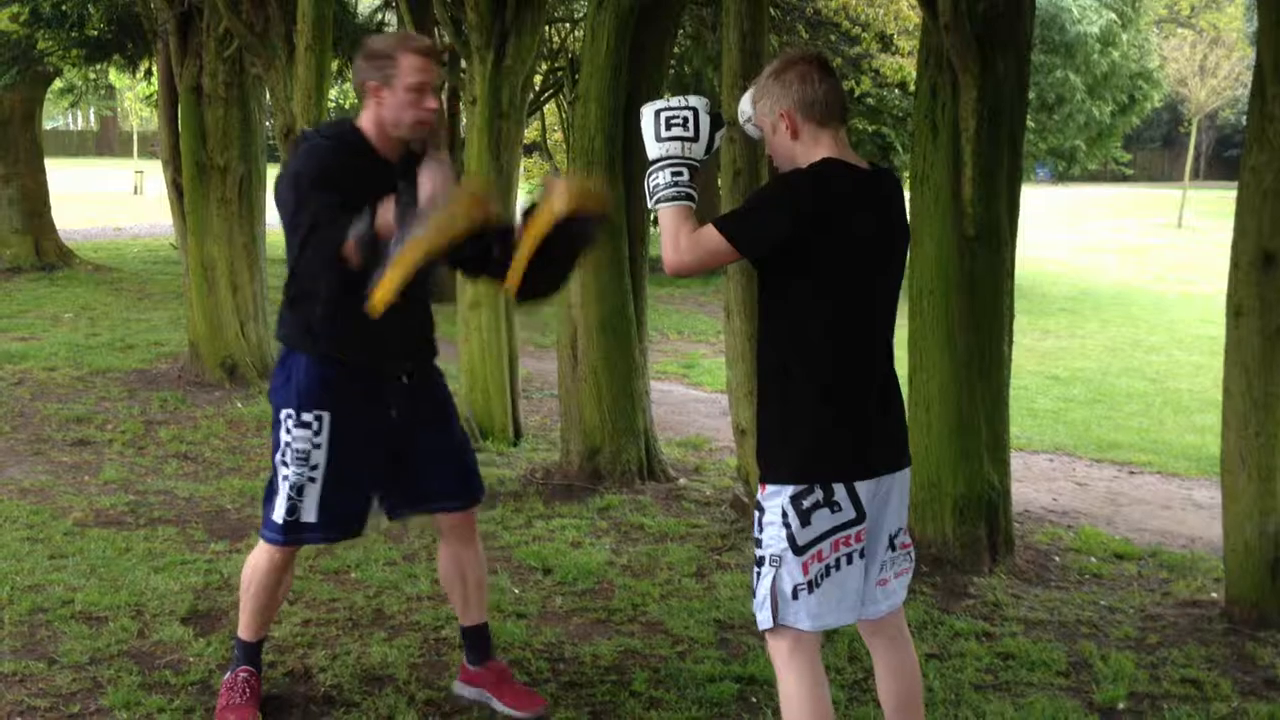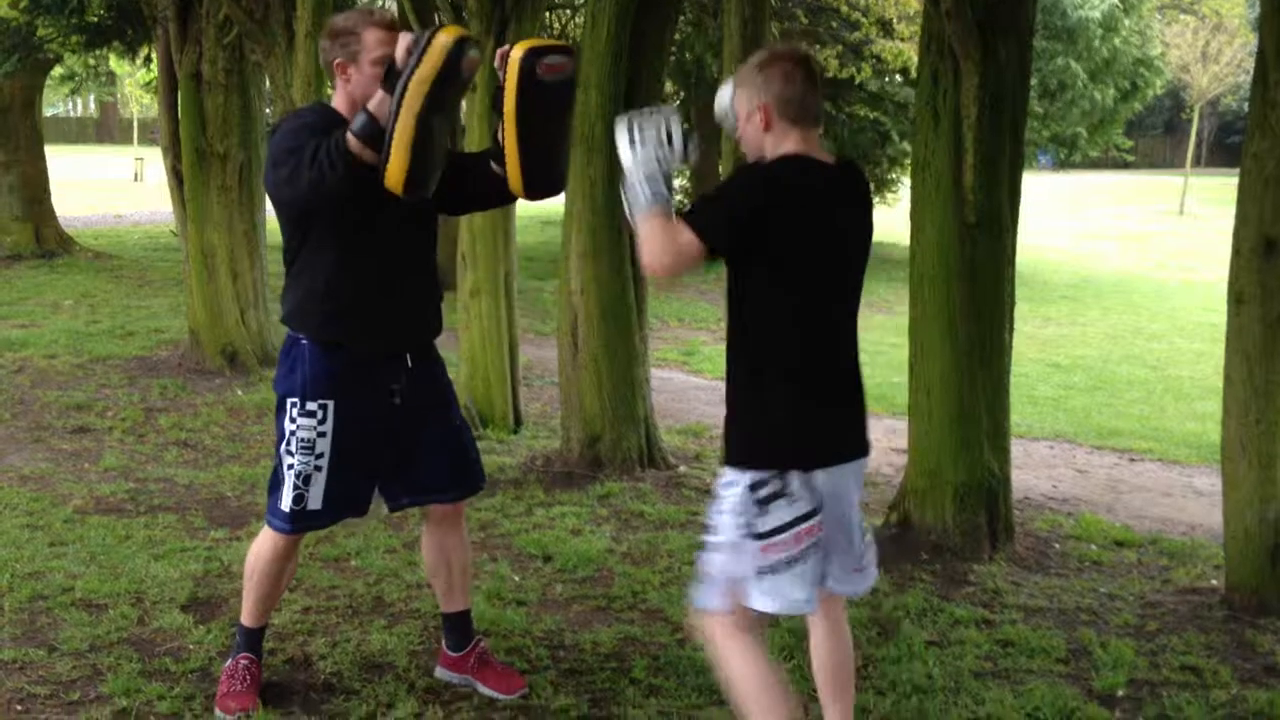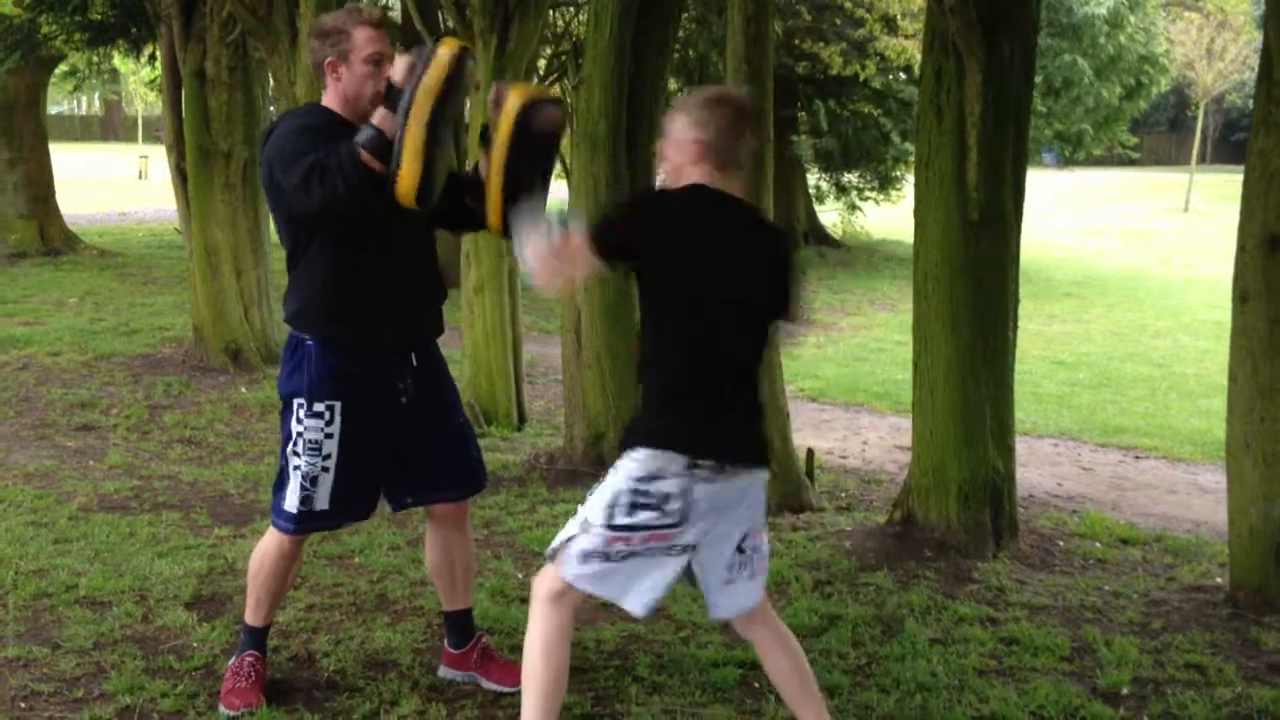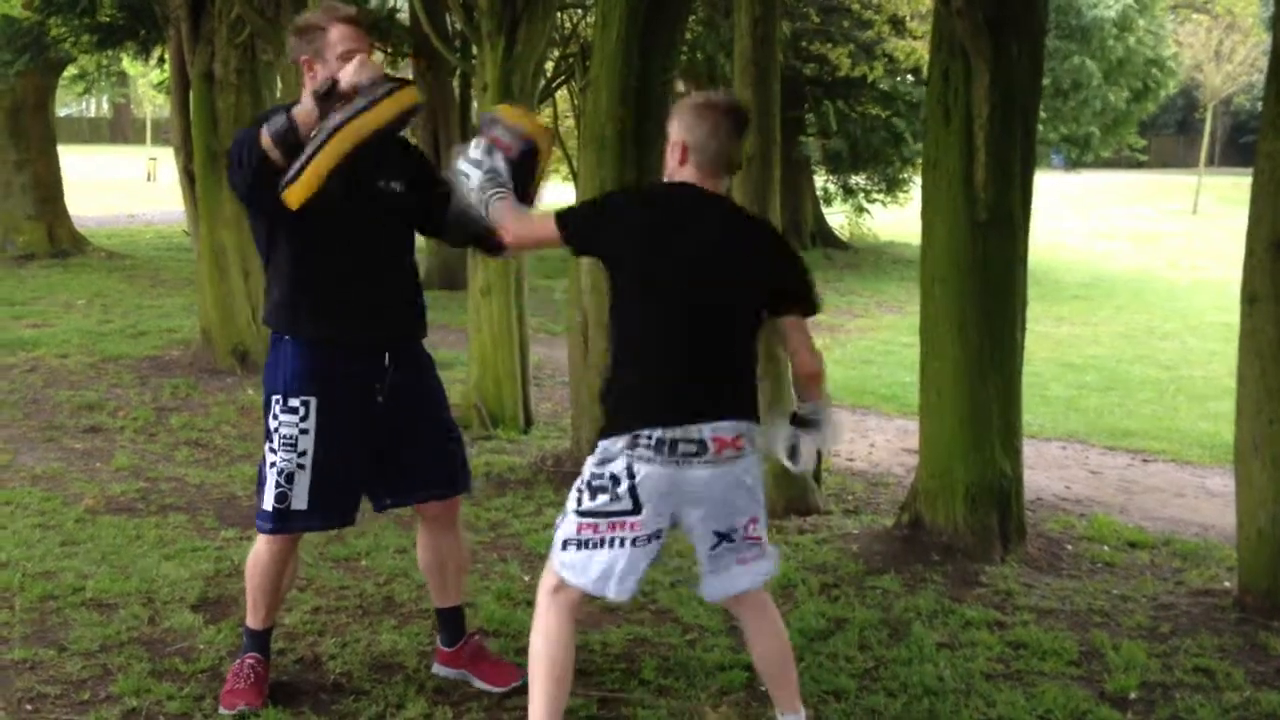
dt=0.4s
person 1, frame 1
left shoulder: (424, 171)
right shoulder: (319, 159)
left elbow: (483, 251)
right elbow: (315, 259)
right wrist: (406, 211)
left hip: (406, 374)
right hip: (324, 374)
left knee: (458, 512)
right knee: (284, 535)
person 1, frame 2
right shoulder: (299, 137)
left elbow: (494, 181)
right elbow: (329, 179)
right wrist: (394, 95)
left hip: (410, 357)
right hip: (327, 362)
left knee: (446, 502)
right knee: (291, 521)
left ankle: (459, 650)
right ankle: (244, 657)
person 1, frame 3
left shoulder: (401, 141)
right shoulder: (296, 137)
left elbow: (469, 206)
right elbow: (331, 189)
right wrist: (395, 109)
left hip: (412, 356)
right hip: (331, 360)
left knee: (450, 500)
right knee: (294, 521)
left ankle: (462, 647)
right ankle: (249, 654)
person 1, frame 4
left shoulder: (389, 150)
right shoulder: (276, 135)
left elbow: (455, 217)
right elbow: (249, 171)
right wrist: (329, 99)
left hip: (398, 357)
right hip: (312, 361)
left knee: (438, 502)
right knee: (282, 523)
left ankle: (454, 644)
right ankle: (253, 657)
person 2, frame 1
left shoulder: (803, 195)
right shoulder: (882, 191)
left elbow: (680, 256)
left wrist: (671, 164)
left hip: (814, 461)
right hip: (879, 451)
left knee: (791, 637)
right knee: (883, 622)
person 2, frame 2
left shoulder: (762, 187)
right shoulder: (849, 186)
left elbow: (661, 261)
left wrist: (647, 181)
left hip: (774, 450)
right hip: (838, 441)
left knee: (722, 620)
right knee: (825, 601)
person 2, frame 3
left shoulder: (663, 213)
right shoulder: (767, 241)
left elbow: (555, 273)
left wrist: (540, 238)
left hip: (669, 462)
right hip: (739, 462)
left knee: (551, 595)
right knee: (750, 613)
person 2, frame 4
left shoulder: (631, 210)
right shoulder: (764, 242)
left elbow: (516, 233)
right elbow: (806, 361)
left wrist: (485, 185)
right wrist: (809, 415)
left hip: (641, 449)
right hip: (728, 445)
left knee: (558, 596)
right knee: (749, 595)
